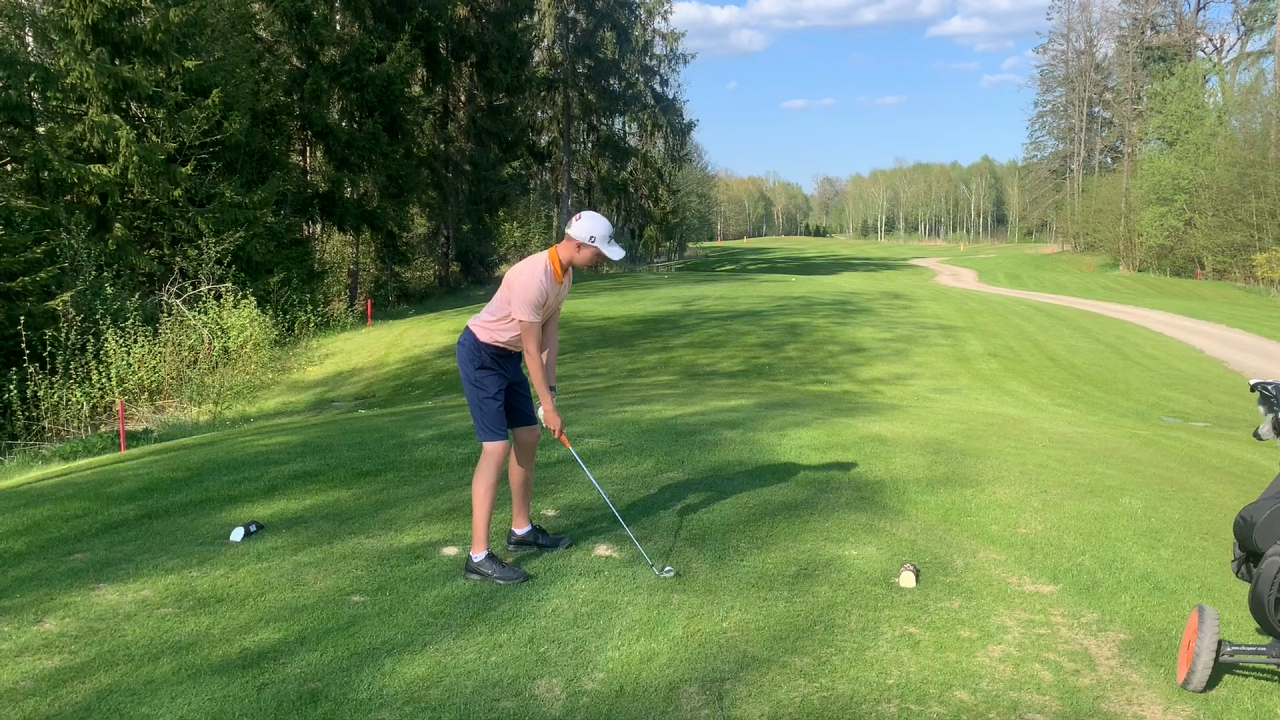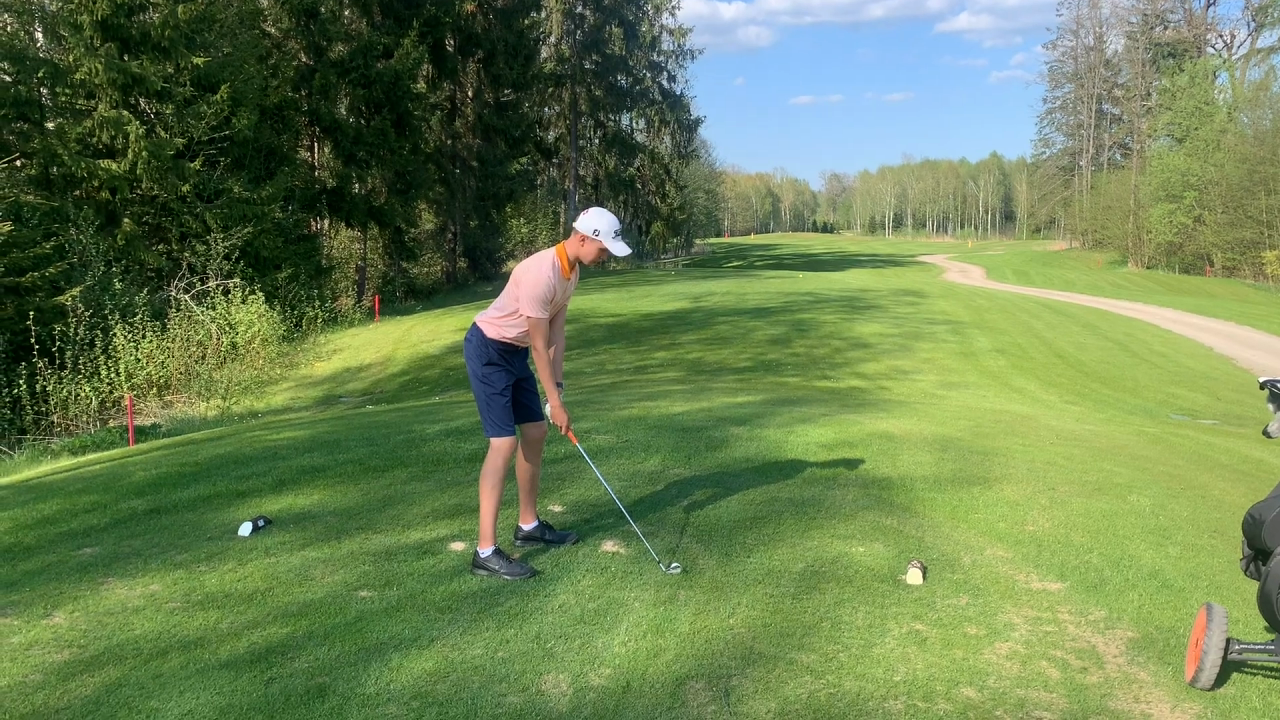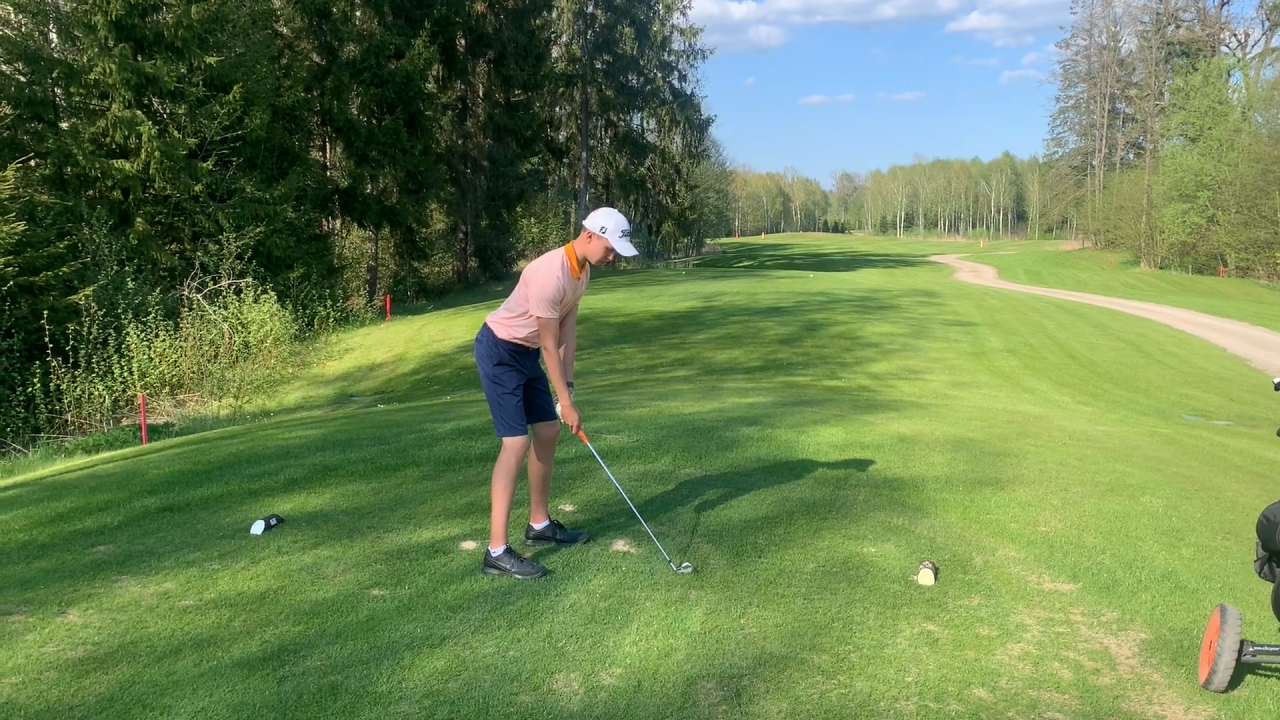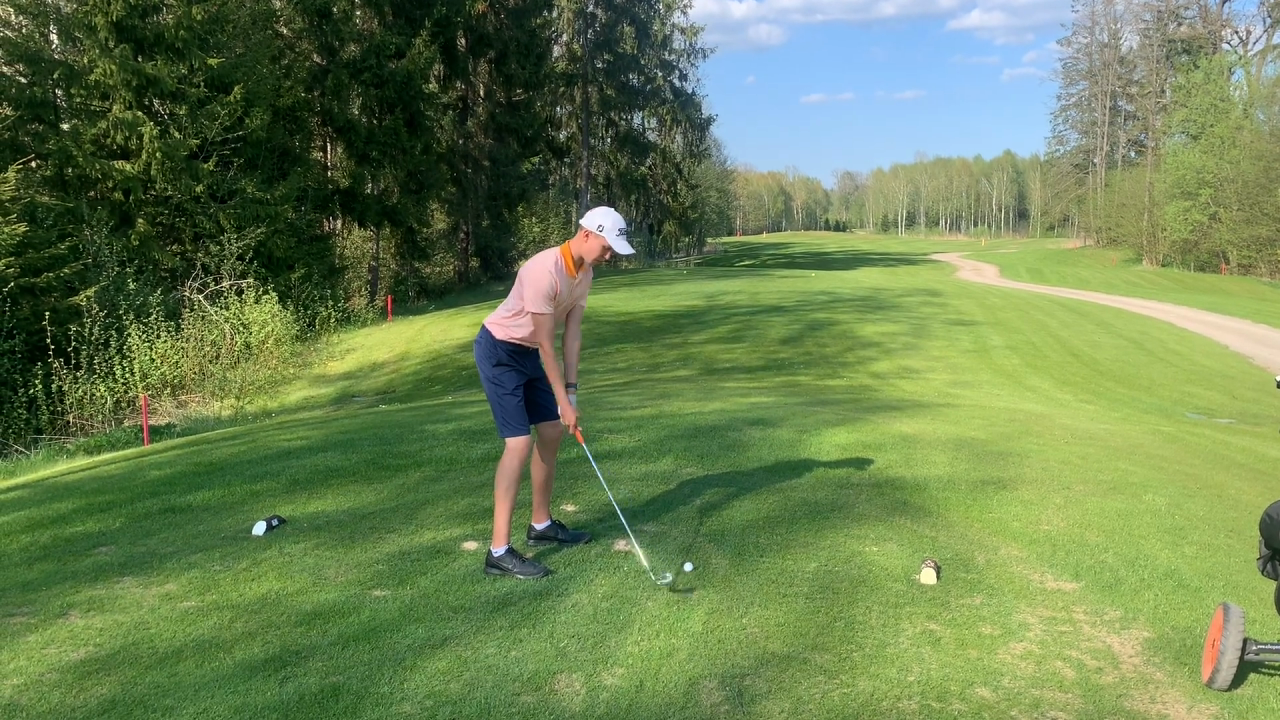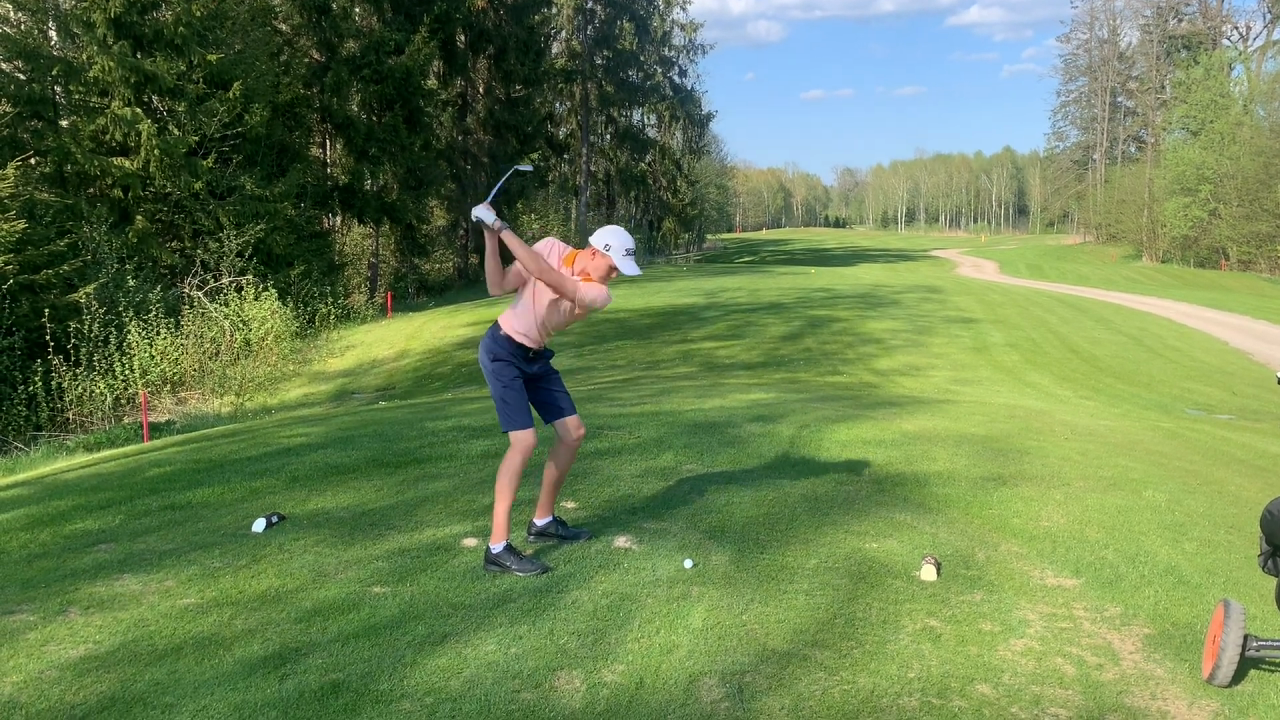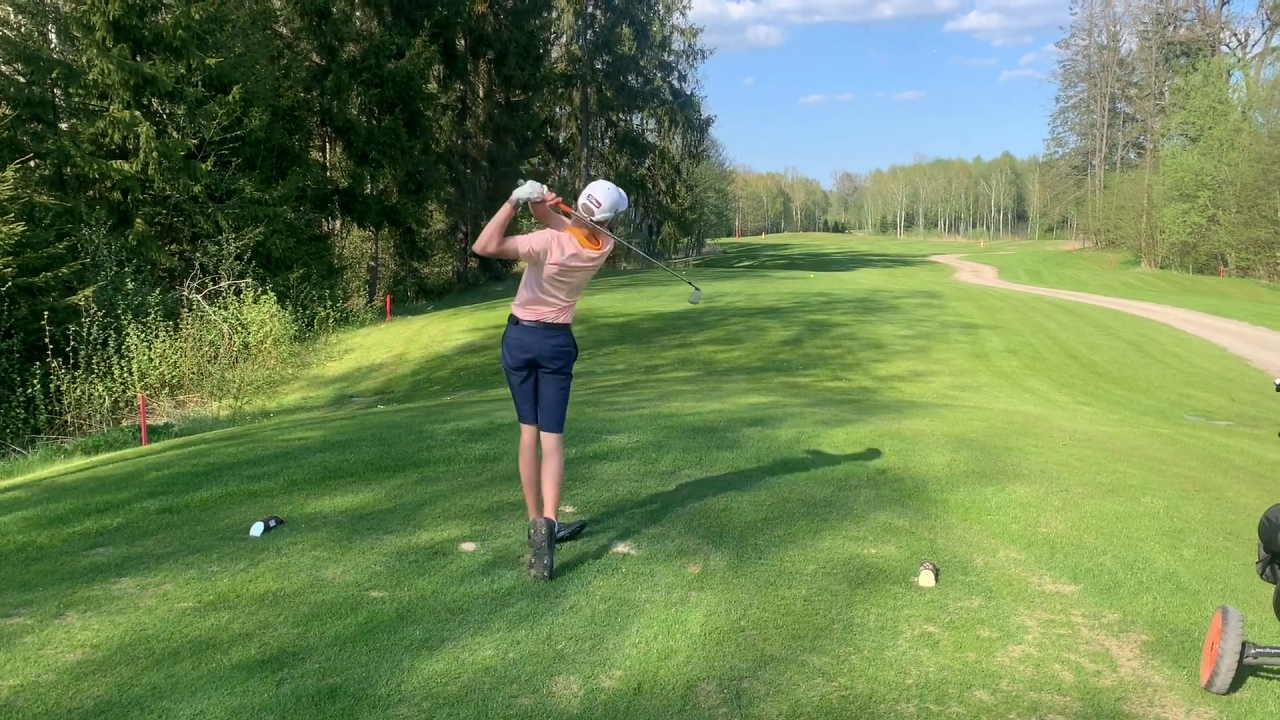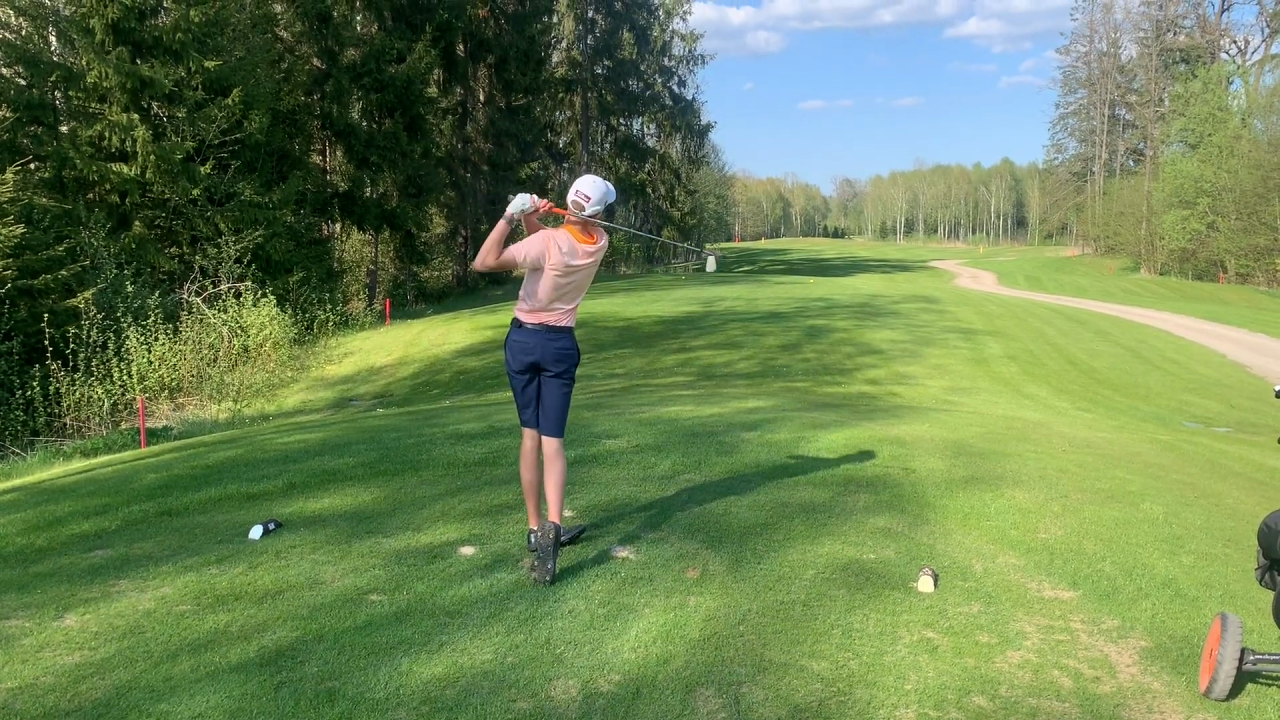
dt=0.7s
person 1, frame 1
left shoulder: (565, 274)
right shoulder: (533, 277)
left elbow: (550, 335)
right elbow: (532, 348)
left wrist: (550, 392)
right wrist: (548, 405)
left hip: (506, 355)
right hip: (481, 354)
left knee: (528, 436)
right knee: (498, 447)
left ankle: (521, 529)
right ankle: (479, 556)
person 1, frame 2
left shoulder: (571, 270)
right shoulder: (540, 273)
left elbow: (556, 331)
right elbow: (539, 345)
left wrist: (558, 388)
right wrist: (555, 402)
left hip: (513, 351)
right hip: (488, 350)
left knee: (535, 432)
right knee: (504, 443)
left ankle: (528, 525)
right ankle: (486, 552)
person 1, frame 3
left shoulder: (582, 270)
right shoulder: (550, 273)
left elbow: (568, 331)
right elbow: (550, 344)
left wrist: (568, 388)
right wrist: (566, 402)
left hip: (525, 351)
right hip: (499, 350)
left knee: (547, 431)
right knee: (516, 442)
left ankle: (540, 524)
right ankle: (497, 551)
person 1, frame 4
left shoulder: (584, 274)
right shoulder: (543, 269)
left elbow: (571, 331)
right elbow: (543, 340)
left wrist: (571, 389)
right wrist: (563, 401)
left hip: (528, 352)
right hip: (499, 350)
left knee: (551, 432)
right knee: (520, 444)
left ankle: (541, 524)
right ankle: (499, 551)
person 1, frame 5
left shoulder: (598, 295)
right shoulder: (550, 248)
left elbow: (549, 277)
right elbow: (498, 286)
left wrist: (500, 229)
right wrist: (491, 233)
left hip: (534, 356)
right hip: (502, 350)
left knee: (573, 433)
right knee: (525, 441)
left ankle: (543, 521)
right ankle: (498, 547)
person 1, frame 6
left shoulder: (549, 243)
right shoulder: (604, 247)
left elbow: (483, 247)
right elbow: (559, 222)
left wrist: (516, 201)
right wrist: (543, 205)
left hip: (519, 336)
right hip: (556, 341)
left knee: (528, 432)
right knee: (551, 437)
left ankle: (537, 523)
right ankle: (548, 523)
person 1, frame 7
left shoulder: (546, 244)
right shoulder: (599, 243)
left elbow: (483, 262)
left wrist: (512, 214)
right wrist: (532, 218)
left hip: (523, 339)
right hip: (560, 344)
left knee: (530, 435)
right knee: (552, 441)
left ankle: (535, 528)
right ankle: (551, 527)
